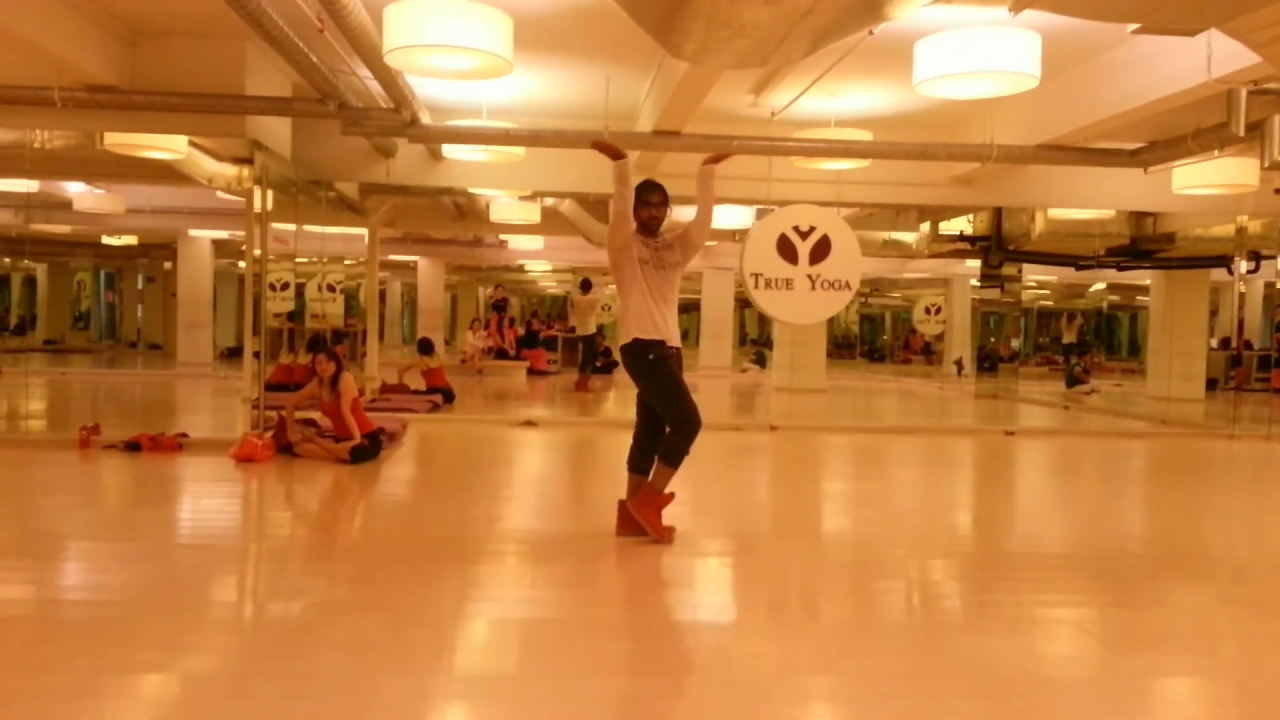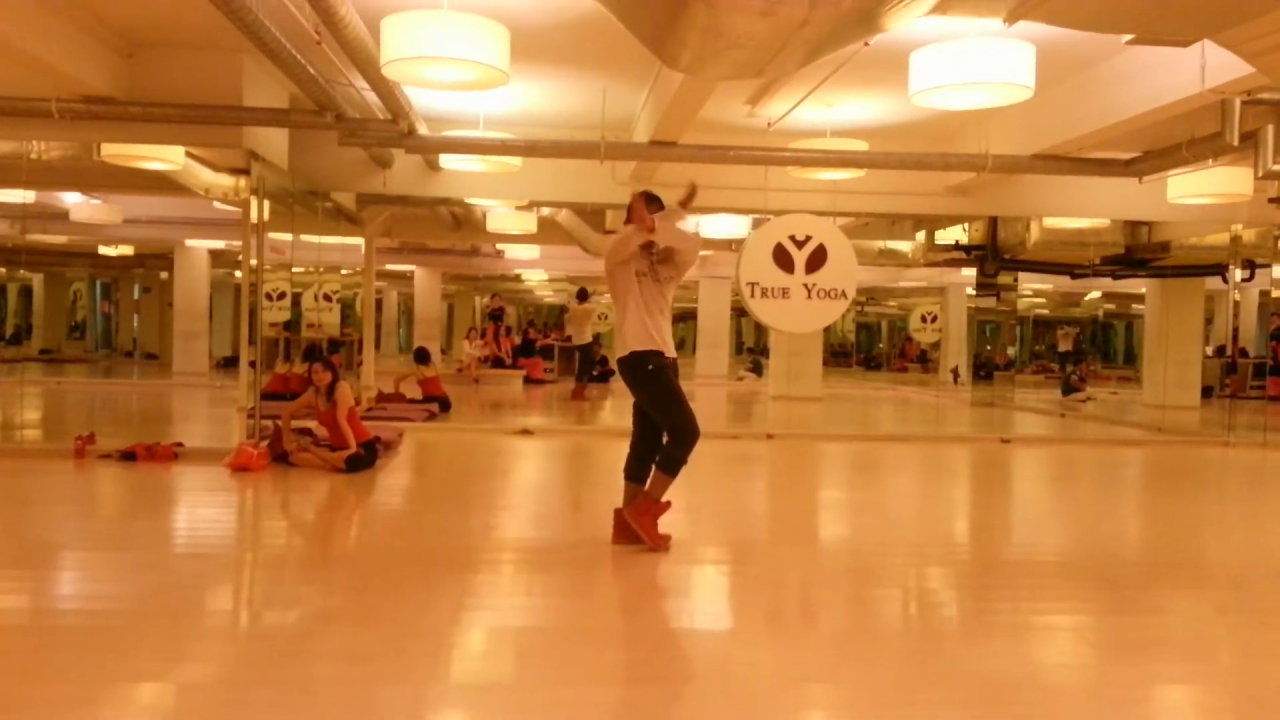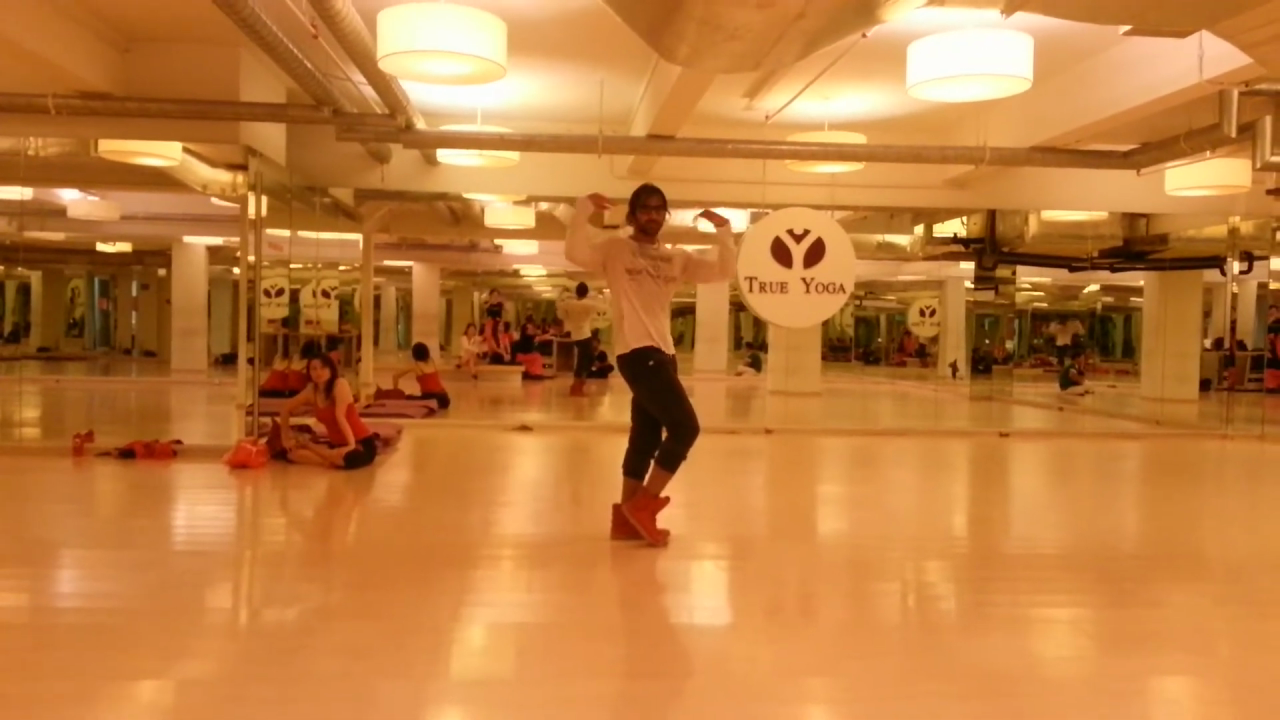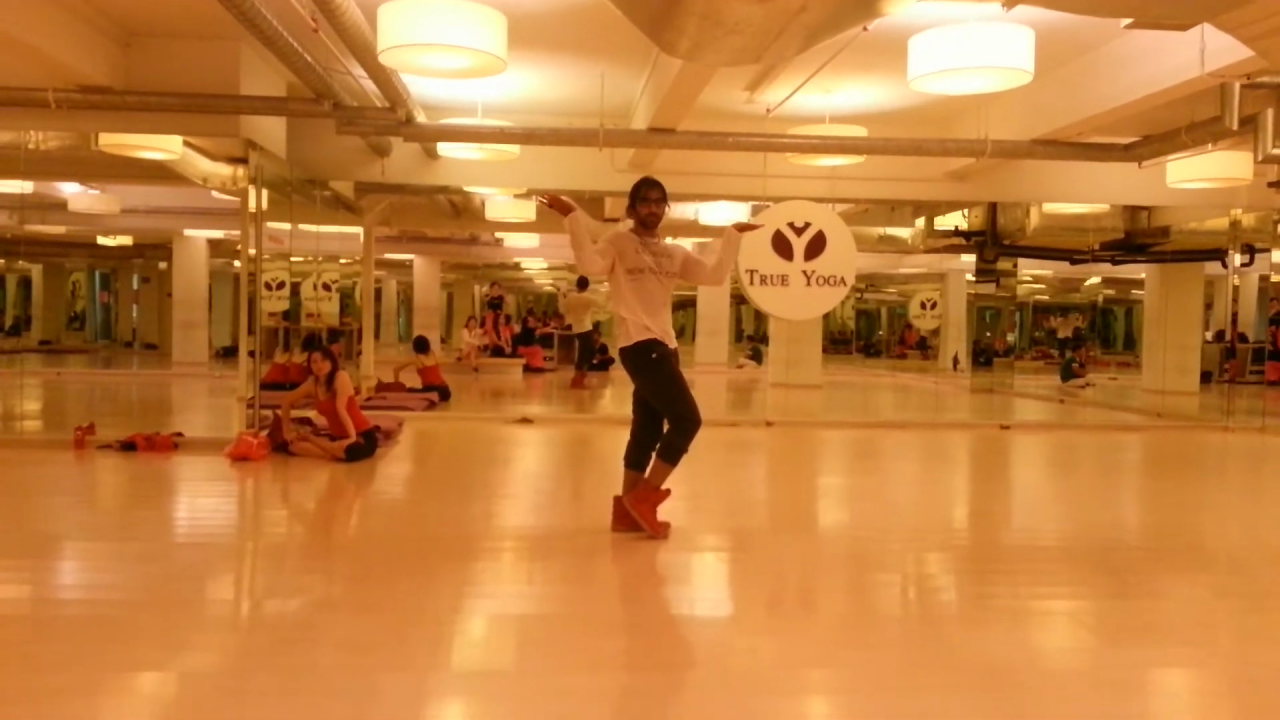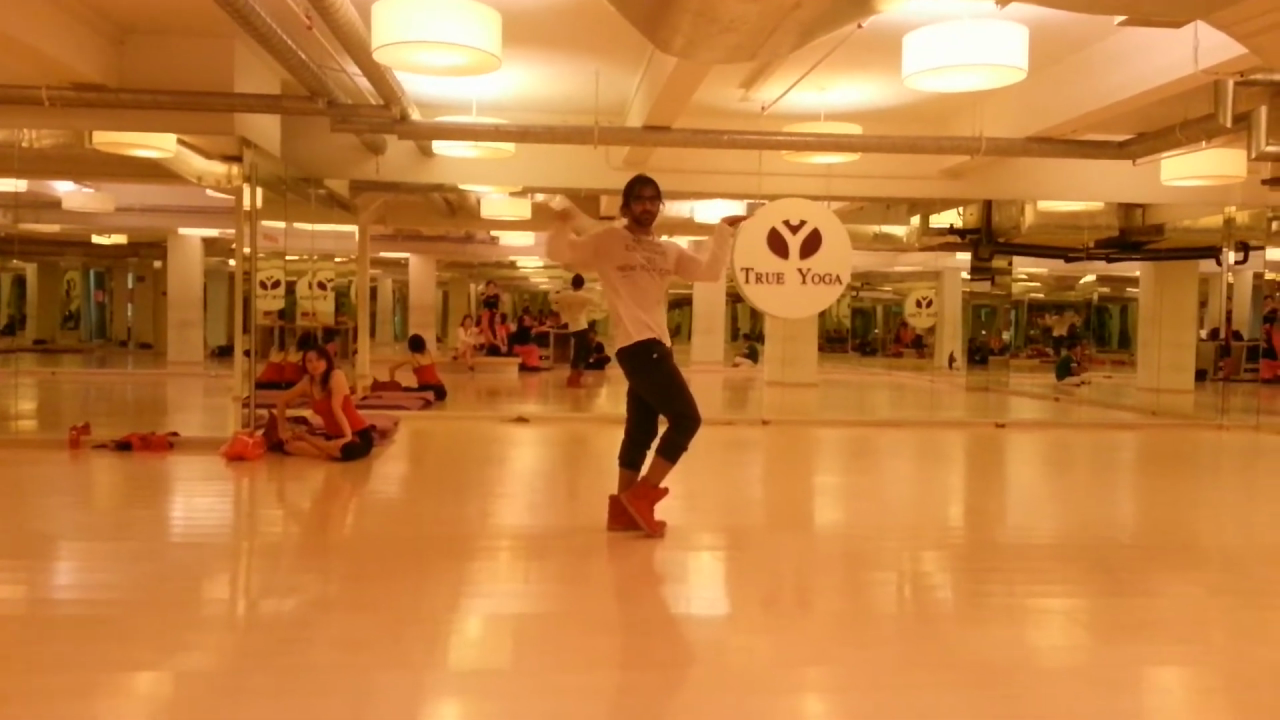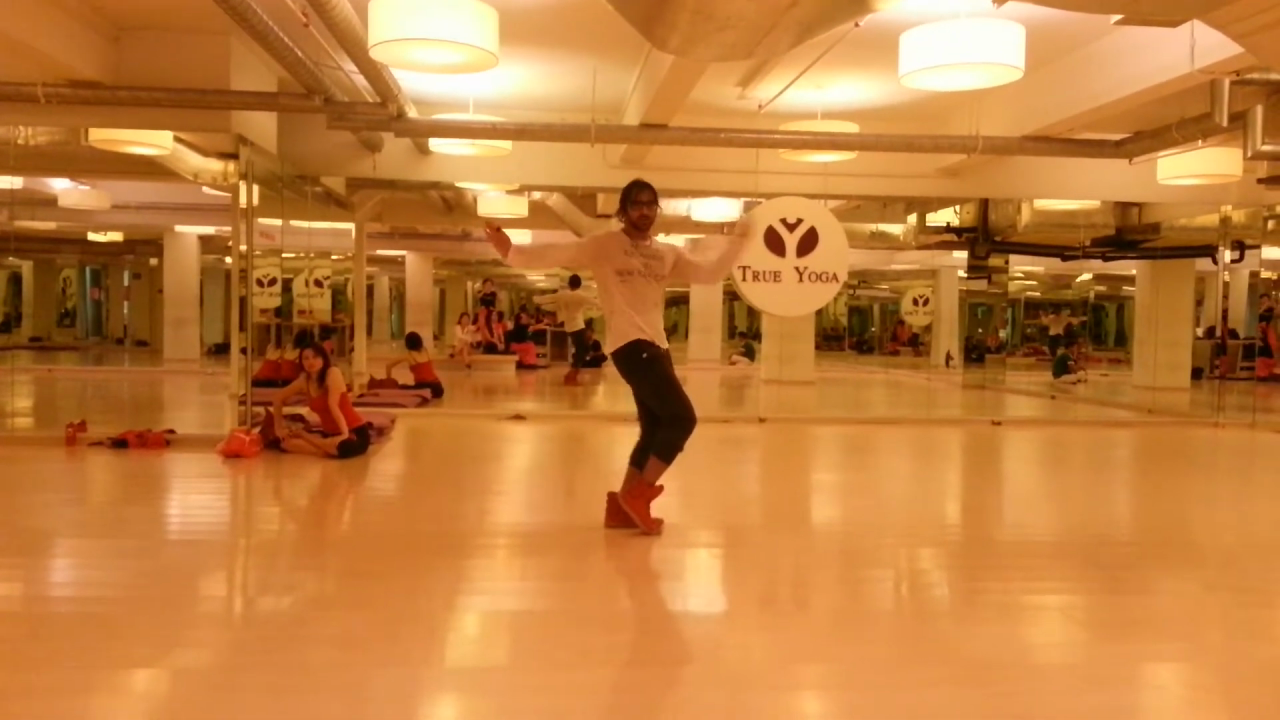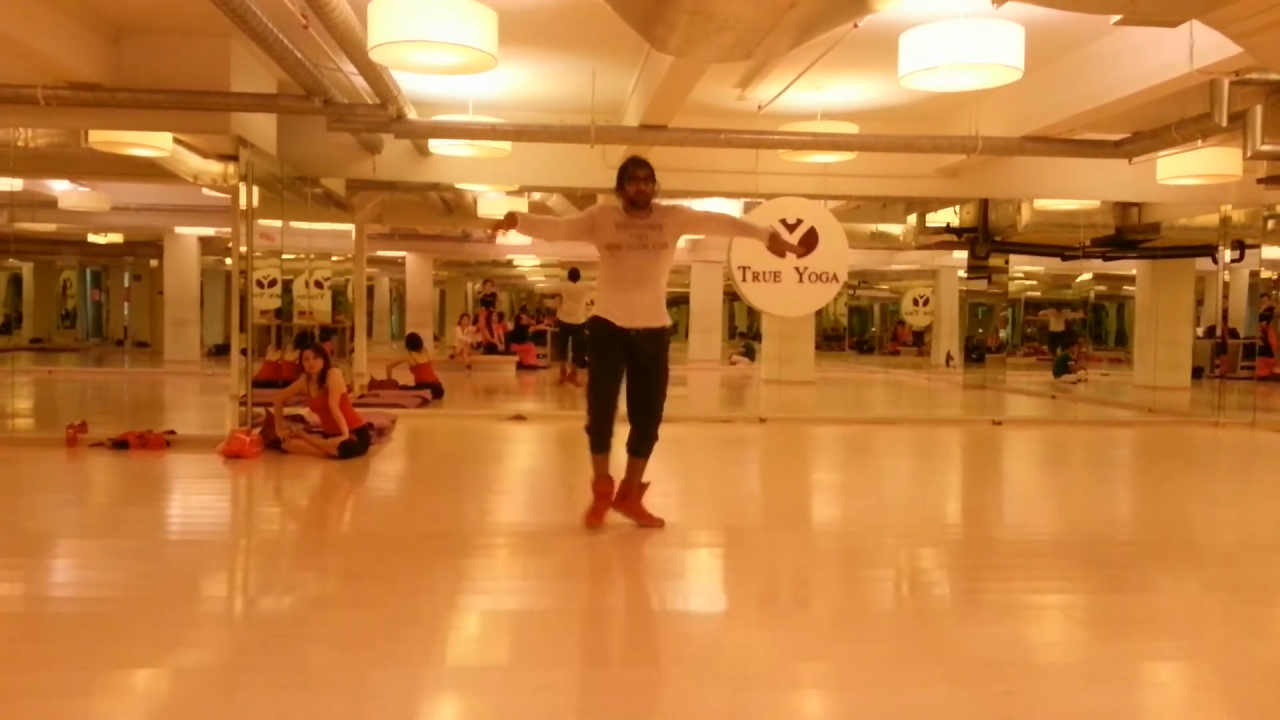
dt=0.3s
person 1, frame 1
left shoulder: (676, 248)
right shoulder: (623, 244)
left elbow: (703, 223)
right elbow: (621, 216)
left wrist: (706, 174)
right wrist: (621, 165)
left hip: (669, 347)
right hip: (641, 346)
left knee: (652, 431)
right knee: (687, 420)
left ankle: (632, 511)
right ankle: (649, 499)
person 1, frame 2
left shoulder: (670, 260)
right shoulder: (619, 255)
left elbow: (691, 245)
right elbow: (633, 237)
left wrist: (655, 219)
right wrist: (676, 212)
left hip: (665, 357)
right hip: (637, 357)
left knee: (647, 441)
right knee: (685, 431)
left ankle: (627, 522)
right ankle: (645, 508)
person 1, frame 3
left shoulder: (676, 258)
right shoulder: (615, 248)
left elbow: (723, 271)
right elbow: (576, 253)
left wrist: (723, 230)
right wrist: (585, 208)
left hip: (662, 353)
right hip: (637, 353)
left knee: (647, 437)
right knee: (685, 426)
left ankle: (627, 516)
right ankle: (644, 504)
person 1, frame 4
left shoulder: (675, 253)
right shoulder: (617, 241)
left elbow: (716, 276)
right elbow: (589, 265)
left wrist: (733, 235)
right wrist: (573, 217)
left hip: (664, 347)
right hip: (640, 346)
left knee: (648, 429)
right knee: (687, 419)
left ankle: (627, 509)
right ankle: (645, 496)
person 1, frame 5
left shoulder: (668, 250)
right shoulder: (609, 239)
left elbow: (713, 274)
right elbow: (565, 255)
left wrist: (724, 231)
right wrist: (561, 227)
left hip: (655, 346)
right hip: (635, 346)
left knee: (641, 431)
right knee: (686, 418)
left ankle: (623, 507)
right ankle: (642, 495)
person 1, frame 6
left shoulder: (667, 253)
right shoulder: (605, 244)
left elbow: (712, 273)
right elbow: (559, 253)
left wrist: (738, 241)
right wrist: (513, 252)
left hip: (655, 347)
right hip: (631, 345)
left knee: (657, 430)
right knee: (682, 418)
left ankle: (622, 504)
right ankle: (639, 493)
person 1, frame 7
left shoulder: (673, 217)
right shoulder: (602, 216)
left elbow: (720, 224)
right elbow: (556, 230)
left wrist: (764, 234)
right wrist: (520, 220)
left hip: (652, 329)
right hip: (607, 325)
left knee: (648, 417)
right knee: (601, 408)
left ankle: (629, 493)
right ankle: (603, 489)
